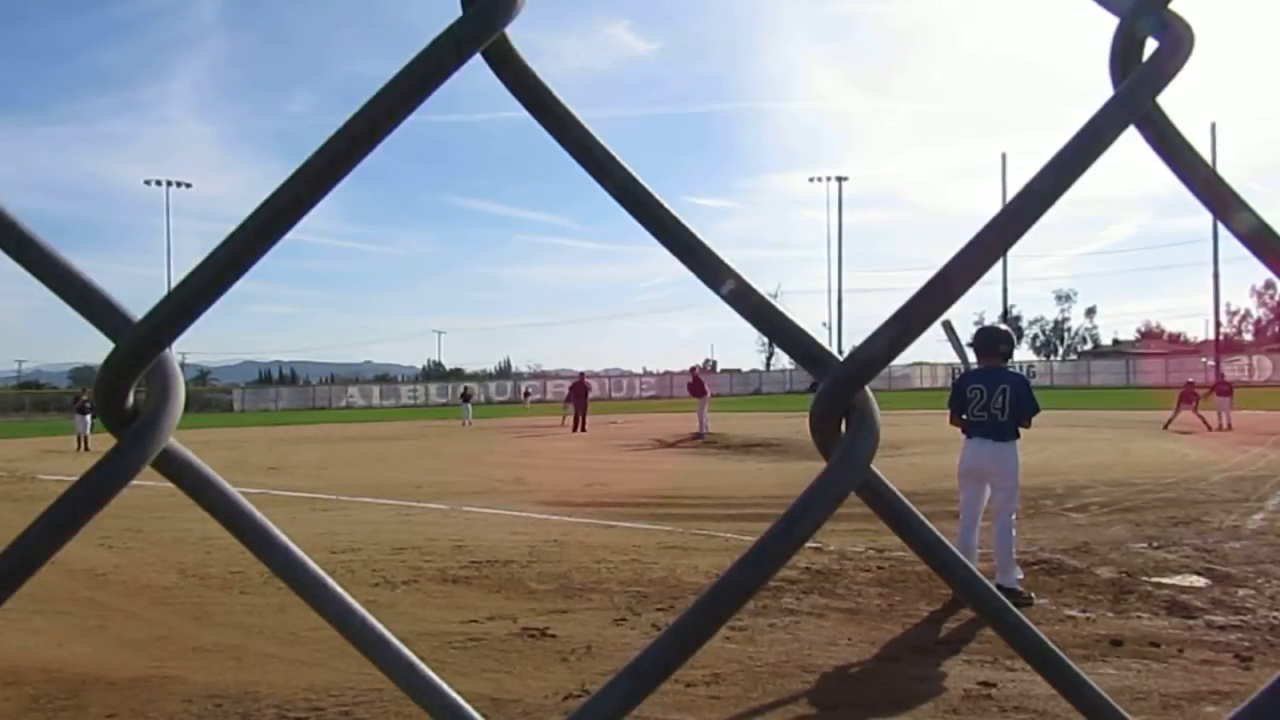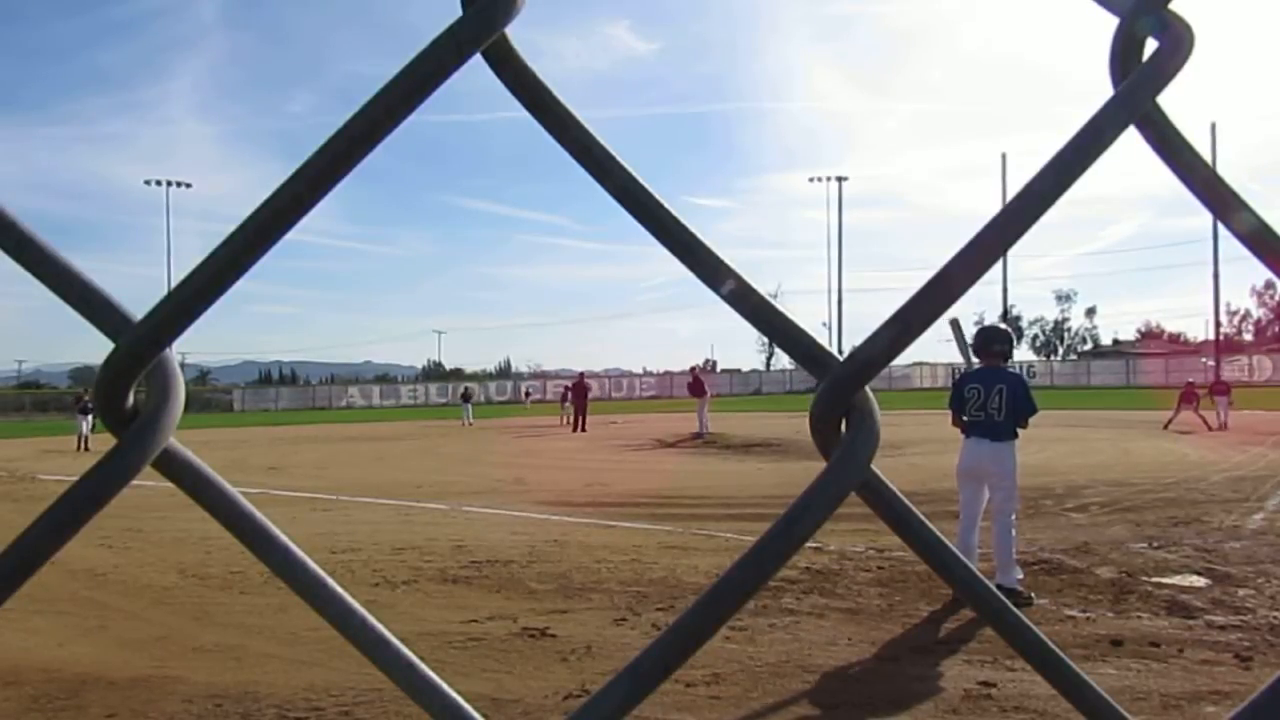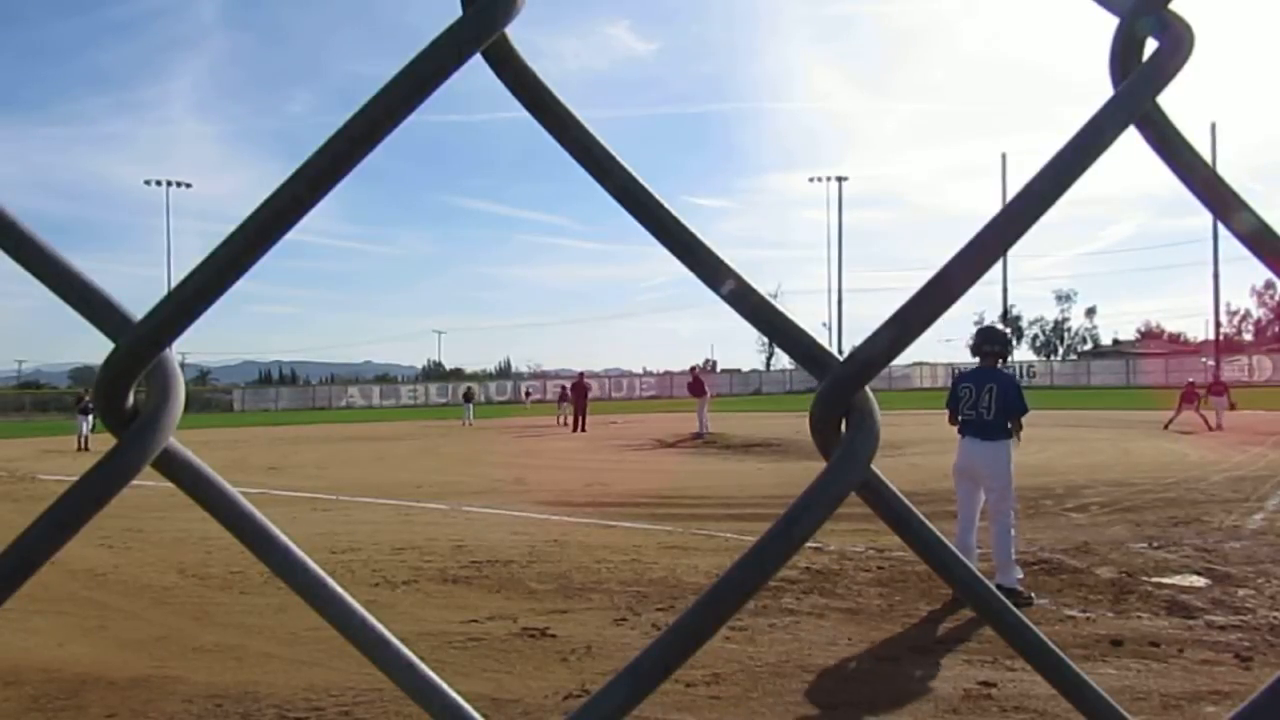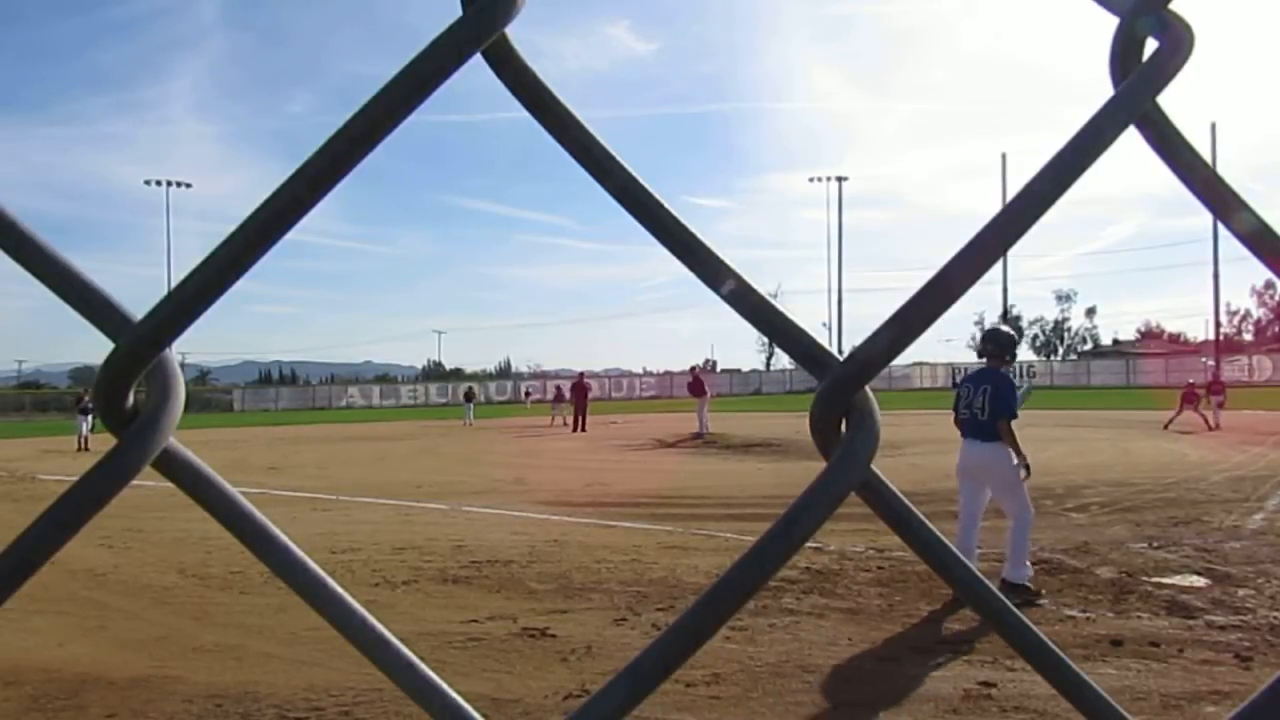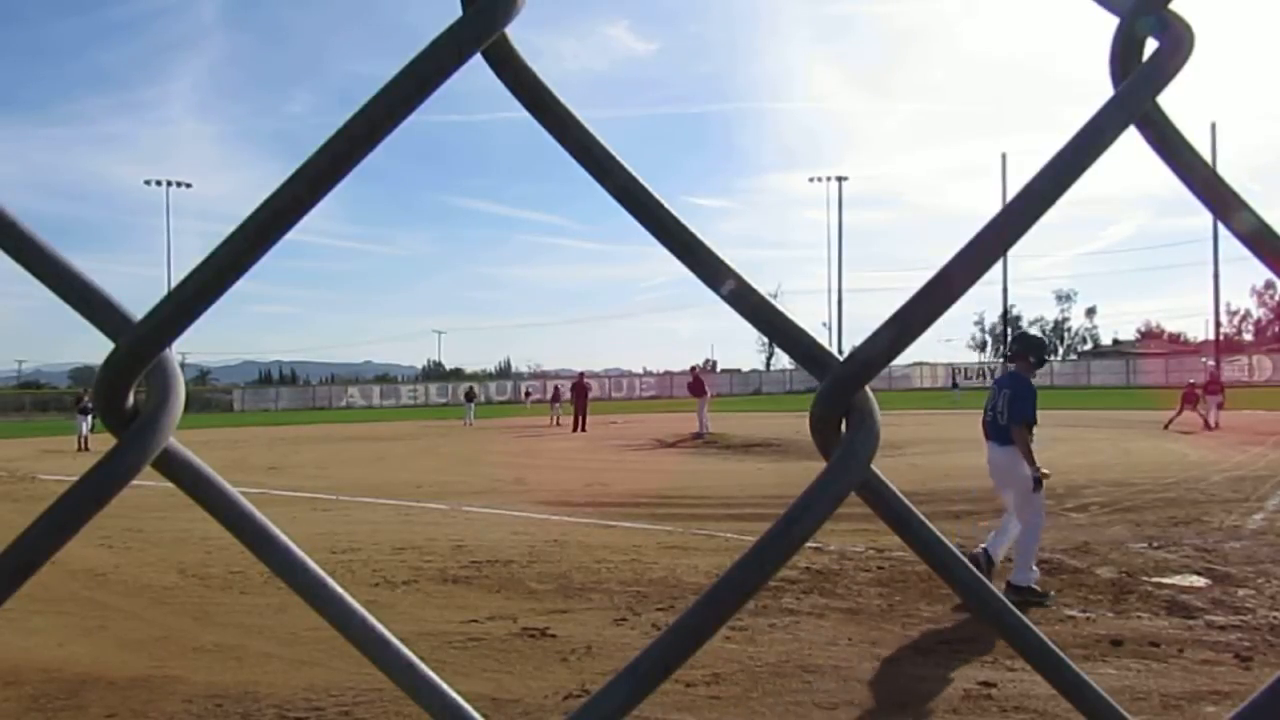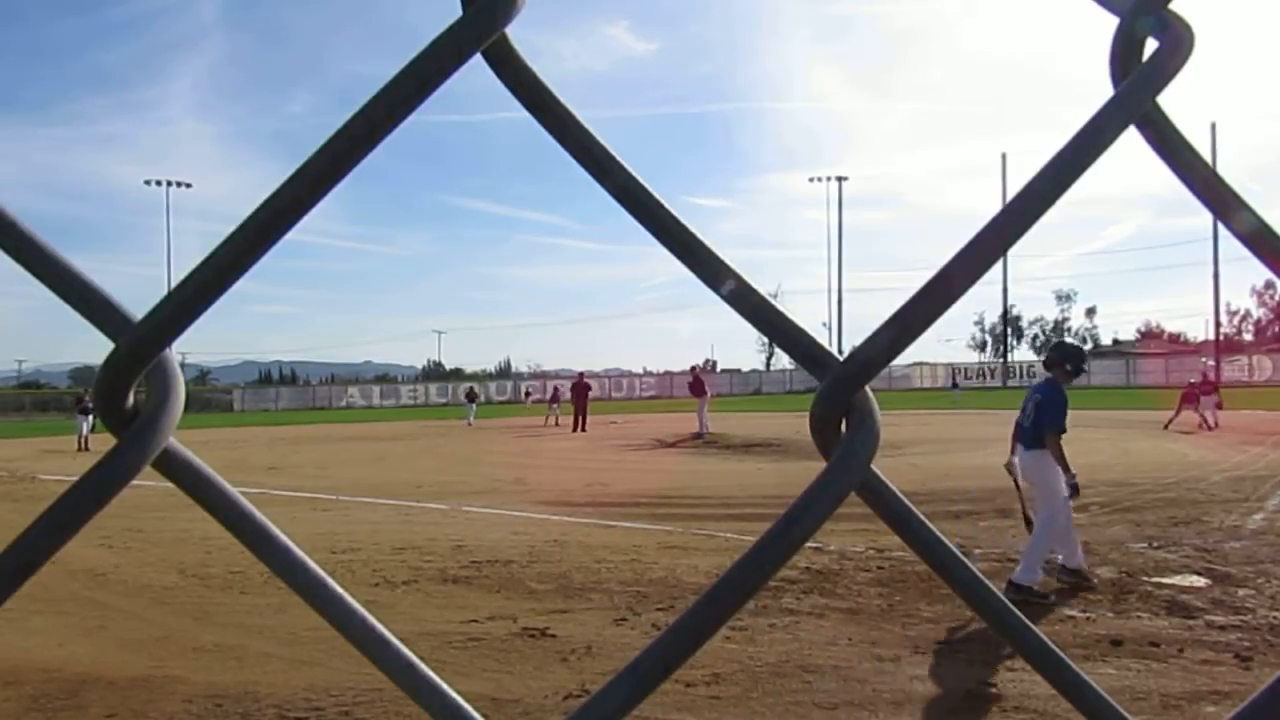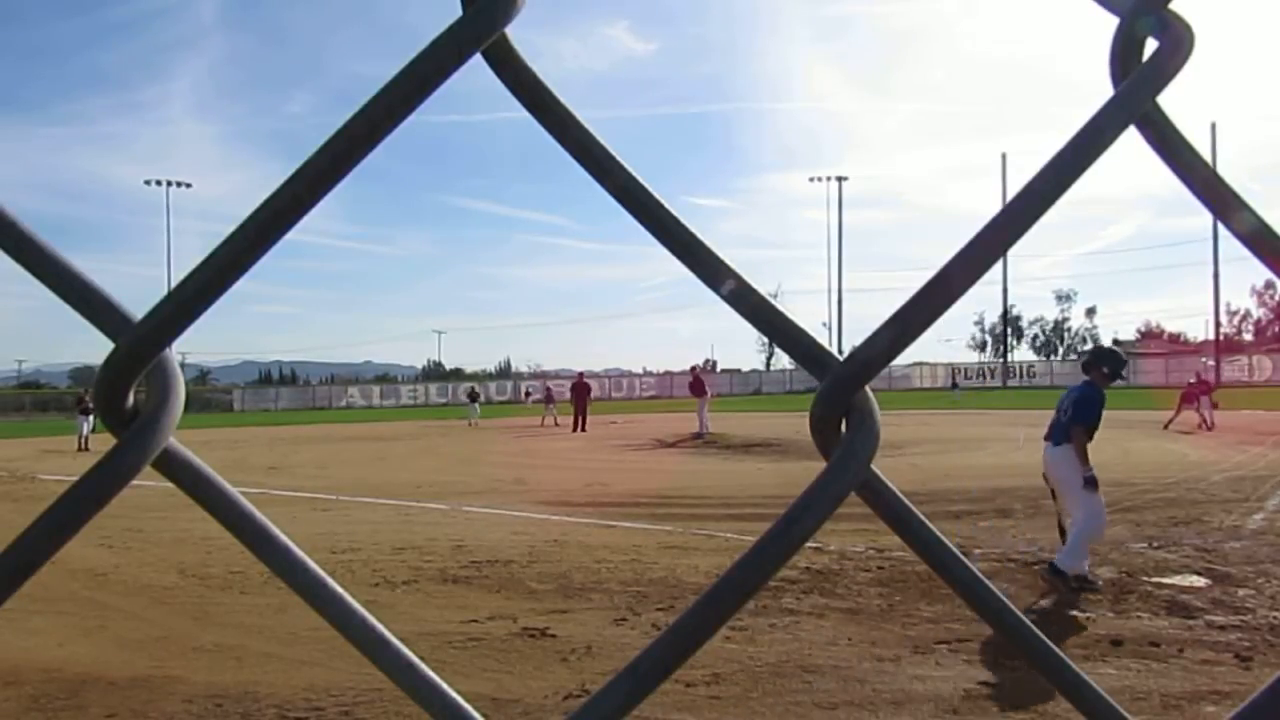
dt=0.3s
person 1, frame 1
left shoulder: (966, 380)
right shoulder: (1017, 381)
left elbow: (954, 419)
right elbow: (1026, 422)
left hip: (972, 451)
right hip: (1003, 452)
left knee: (968, 517)
right knee: (1004, 519)
right ankle: (1006, 583)
person 1, frame 2
left shoulder: (965, 380)
right shoulder: (1014, 381)
left elbow: (956, 421)
right elbow: (1023, 423)
left hip: (971, 451)
right hip: (1000, 451)
left knee: (968, 517)
right knee: (1003, 519)
right ankle: (1006, 583)
person 1, frame 3
left shoulder: (961, 380)
right shoulder: (1006, 381)
left elbow: (952, 419)
right elbow: (1016, 425)
right wrist: (1015, 433)
left hip: (966, 450)
right hip: (995, 451)
left knee: (966, 518)
right knee: (1002, 519)
right ankle: (1006, 583)
person 1, frame 4
left shoulder: (967, 381)
right shoulder: (1003, 382)
left elbow: (958, 420)
right elbow: (1003, 426)
right wrist: (1021, 456)
left hip: (968, 452)
right hip: (995, 453)
left knee: (968, 518)
right knee: (1022, 515)
right ankle: (1014, 579)
person 1, frame 5
left shoulder: (999, 382)
right shoulder: (1025, 387)
left elbow: (986, 421)
right elbow: (1019, 432)
right wrist: (1035, 468)
left hip: (994, 453)
right hip: (1014, 456)
left knee: (1016, 516)
right knee: (1032, 520)
left ankle: (985, 556)
right ankle: (1020, 583)
person 1, frame 6
left shoulder: (1037, 388)
right shoulder: (1056, 395)
left elbow: (1019, 424)
right elbow: (1051, 439)
left wrist: (1014, 455)
right wrist: (1070, 476)
left hip: (1027, 455)
right hip: (1040, 458)
left knee: (1060, 513)
right knee: (1049, 522)
left ankle: (1072, 567)
right ankle: (1021, 582)
person 1, frame 7
left shoulder: (1074, 391)
right shoulder: (1094, 394)
right elbow: (1077, 432)
right wrist: (1087, 470)
left hip: (1052, 452)
right hip: (1066, 455)
left knee: (1080, 515)
right knee: (1093, 516)
left ankle: (1077, 572)
right ankle: (1060, 566)
